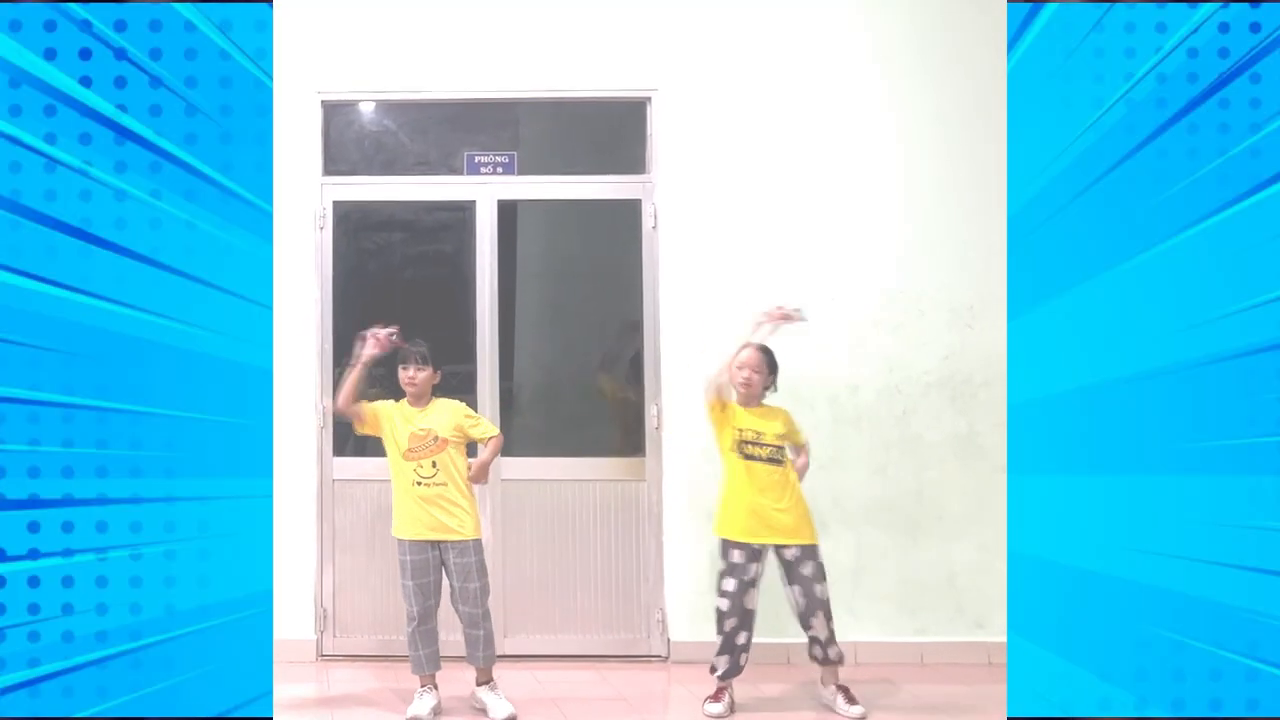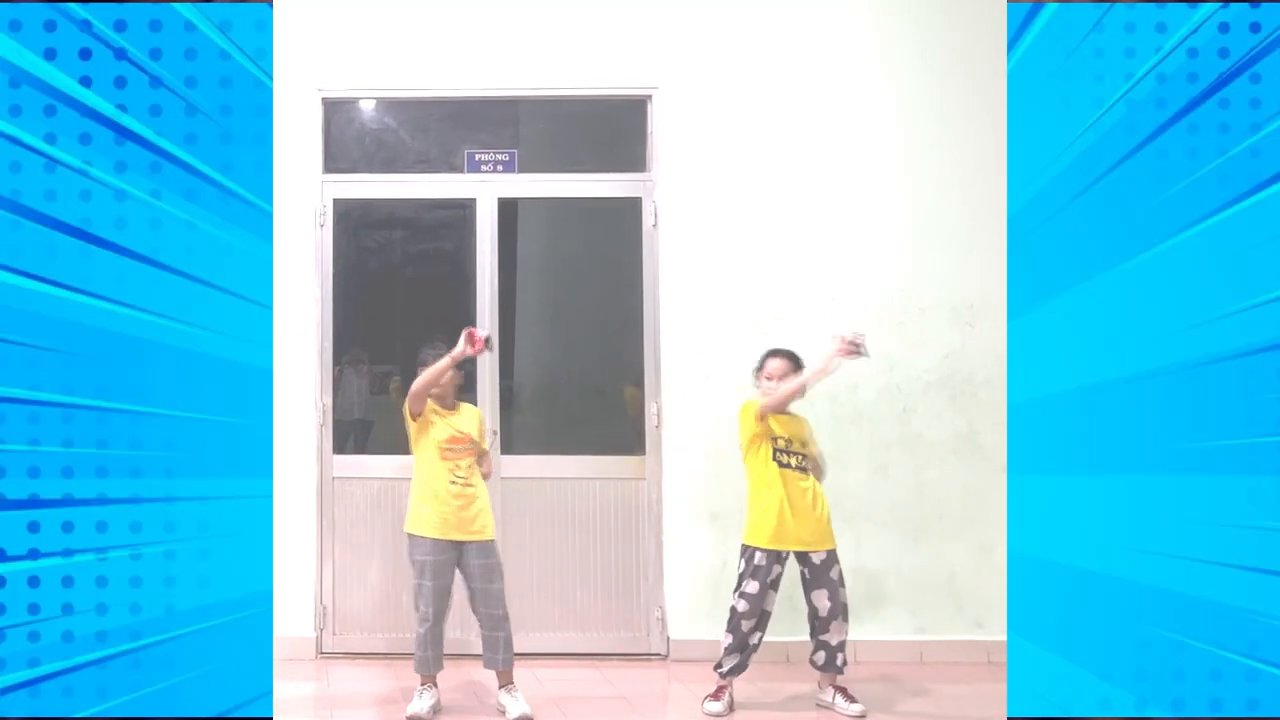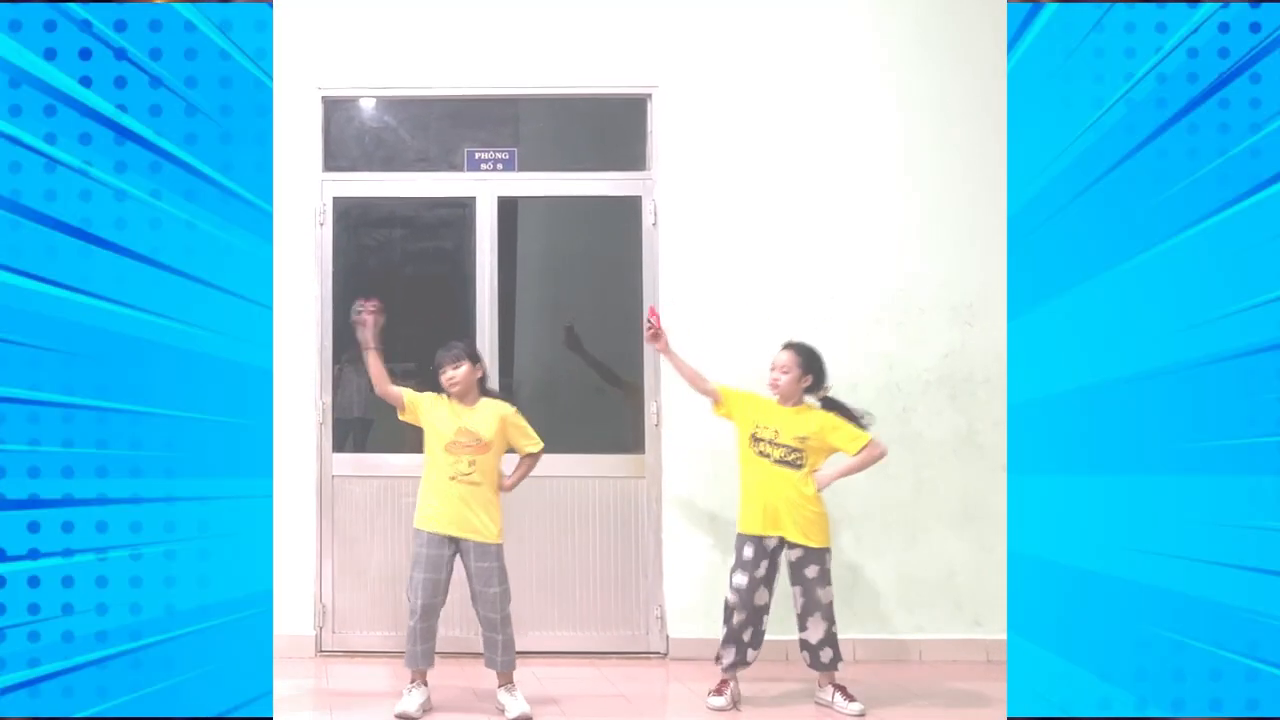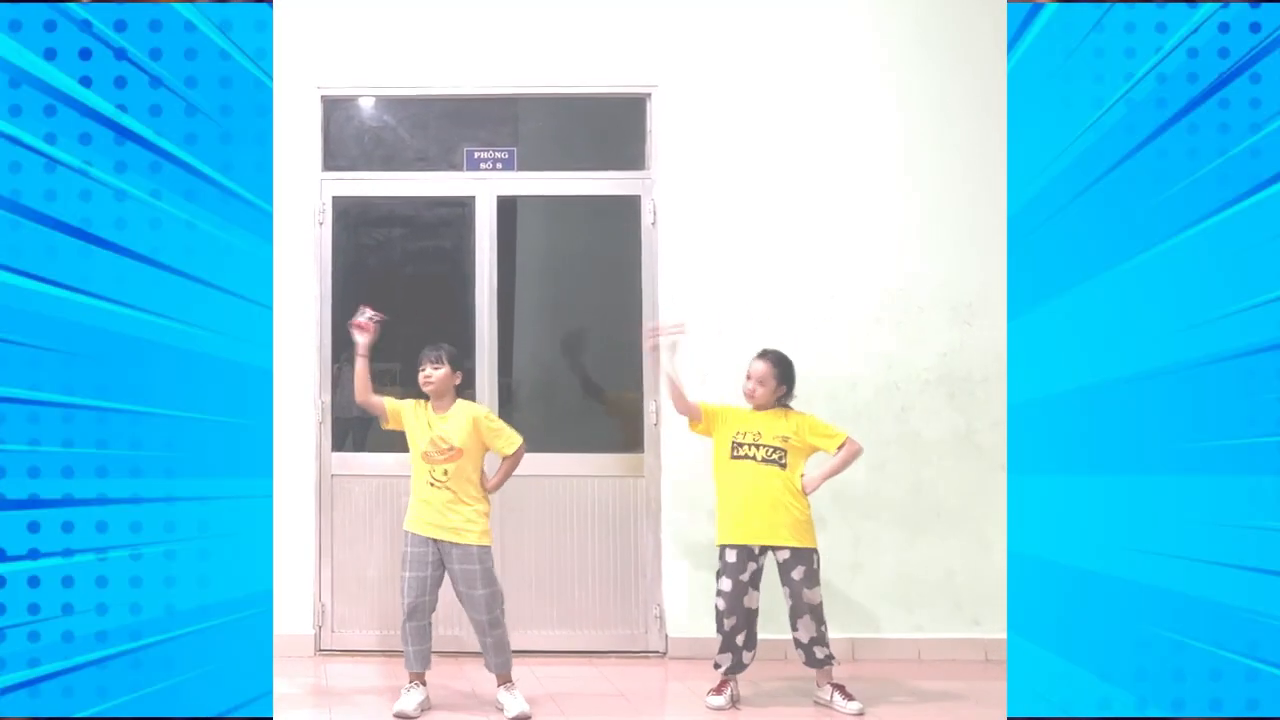
dt=0.4s
person 1, frame 1
left shoulder: (454, 410)
right shoulder: (385, 414)
left elbow: (493, 435)
right elbow: (342, 404)
left wrist: (482, 462)
right wrist: (365, 356)
left hip: (459, 526)
right hip: (413, 529)
left knee: (474, 606)
right knee: (420, 611)
left ankle: (485, 685)
person 1, frame 2
left shoulder: (473, 414)
right shoulder: (421, 411)
right elbow: (417, 388)
left wrist: (484, 468)
right wrist: (457, 352)
left hip: (476, 528)
right hip: (430, 528)
left knee: (493, 608)
right knee: (430, 611)
left ankle: (506, 687)
right ankle: (428, 687)
person 1, frame 3
left shoulder: (502, 413)
right shoulder: (431, 407)
left elbow: (533, 450)
right elbow: (382, 388)
left wrist: (511, 482)
right wrist: (370, 340)
left hip: (481, 527)
right hip: (433, 525)
left knee: (493, 608)
right knee: (422, 606)
right ankle: (418, 685)
person 1, frame 4
left shoulder: (475, 416)
right shoulder: (410, 412)
left elbow: (515, 448)
right elbow: (363, 398)
left wrist: (492, 484)
right wrist: (363, 348)
left hip: (467, 530)
right hip: (422, 529)
left knee: (486, 611)
right knee: (415, 607)
left ankle: (506, 686)
right ankle: (416, 686)
person 2, frame 1
left shoulder: (782, 416)
right shoulder: (722, 411)
left elbow: (801, 449)
right elbow: (716, 384)
left wrist: (800, 466)
right wrist: (757, 334)
left hip: (792, 524)
right hip: (742, 527)
left knee: (813, 601)
right knee: (733, 606)
left ankle: (831, 683)
right ankle: (723, 686)
person 2, frame 2
left shoulder: (799, 423)
right shoulder: (752, 417)
right elbow: (774, 400)
left wrist: (814, 475)
right wrist: (827, 363)
left hip: (814, 531)
right hip: (767, 531)
left knee: (831, 606)
right knee: (748, 607)
left ankle: (828, 686)
right ankle: (723, 685)
person 2, frame 3
left shoulder: (823, 422)
right shoulder: (748, 406)
left elbow: (875, 450)
right elbow: (703, 385)
left wrist: (832, 474)
right wrist: (665, 350)
left hip: (805, 527)
right hip: (757, 524)
left knee: (816, 605)
right knee: (742, 599)
left ankle: (827, 685)
right ankle: (729, 678)
person 2, frame 4
left shoulder: (799, 422)
right shoulder: (724, 417)
left elbow: (852, 447)
right elbow: (682, 407)
left wrist: (816, 478)
right wrist: (668, 358)
left hip: (790, 530)
right hip: (738, 531)
left knee: (806, 605)
right knee: (733, 606)
left ankle: (826, 684)
right ankle: (728, 680)
